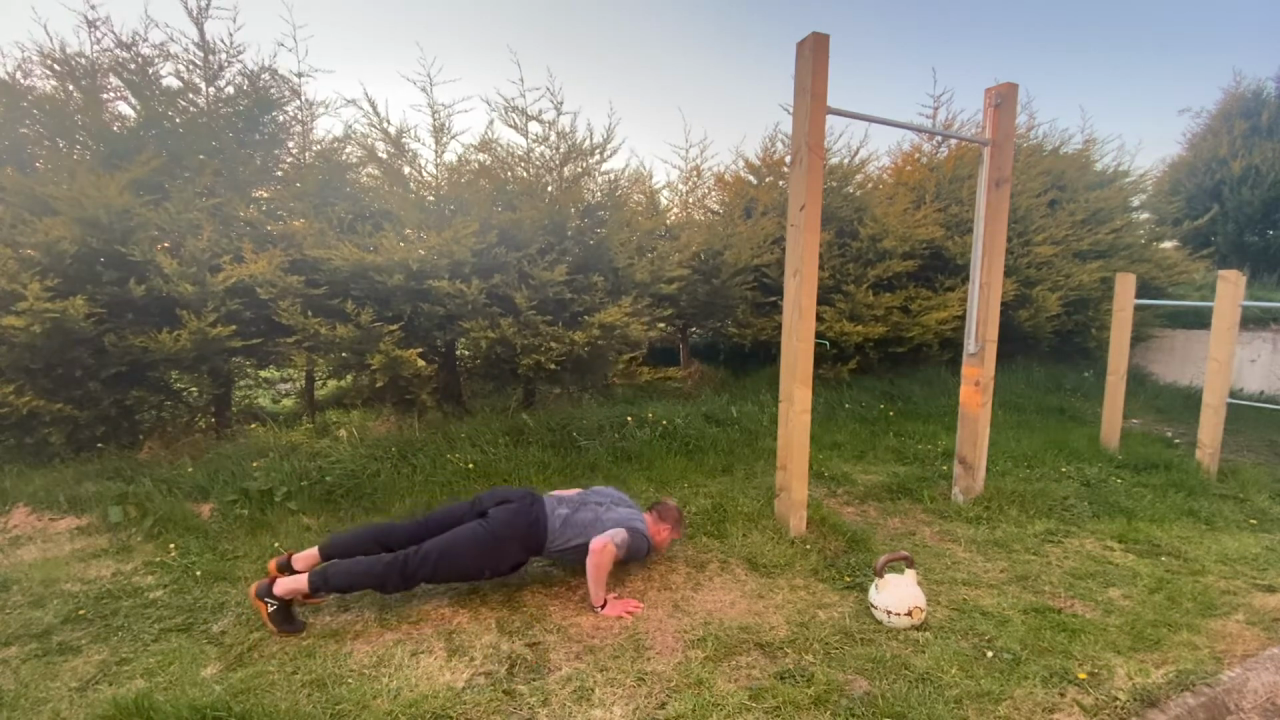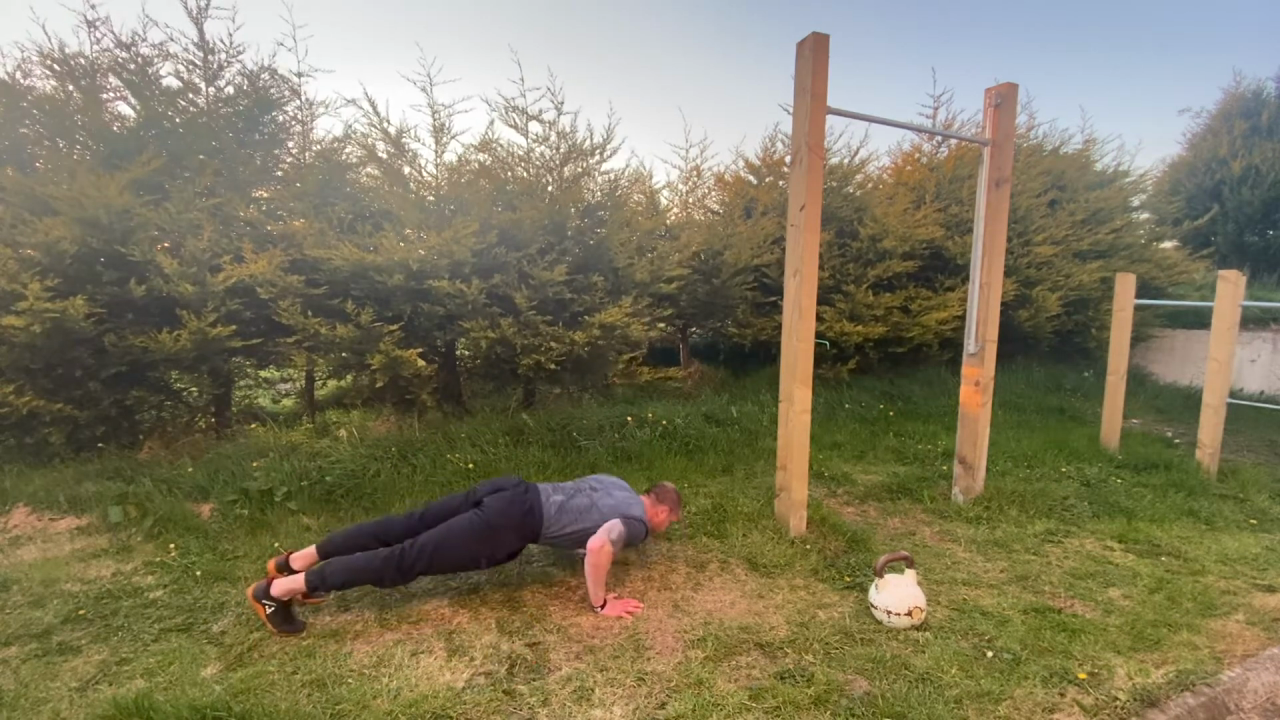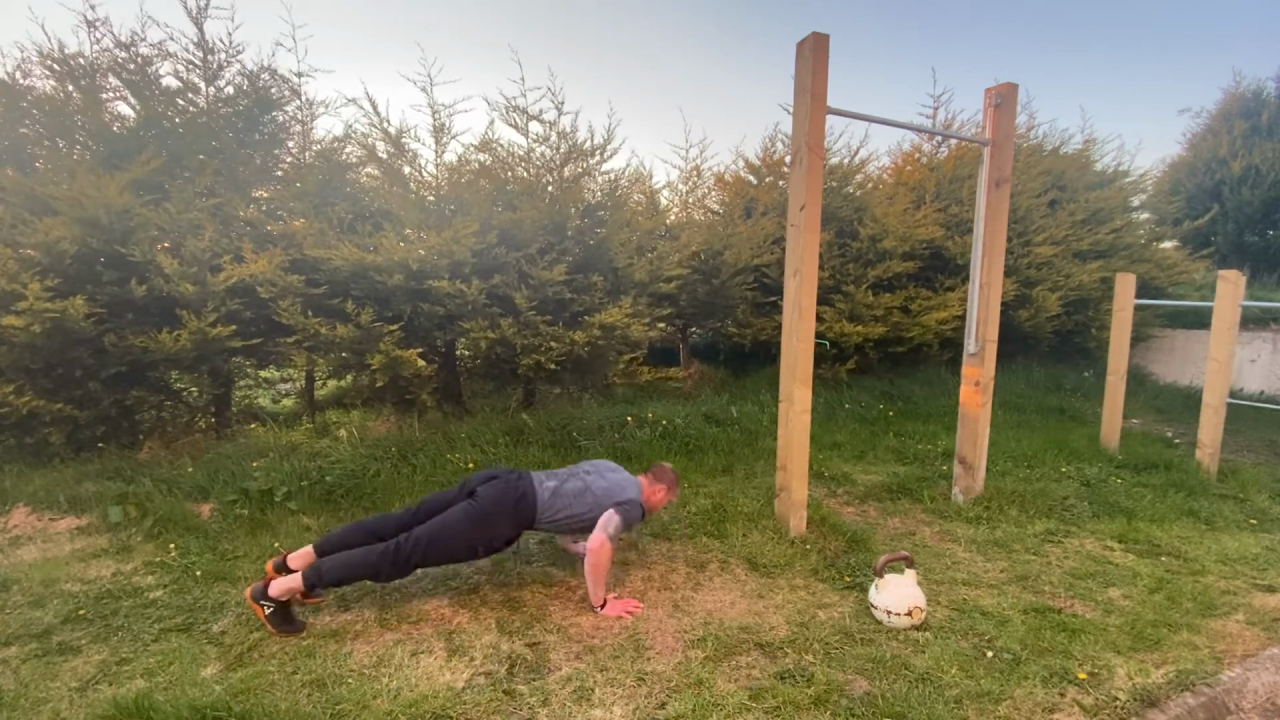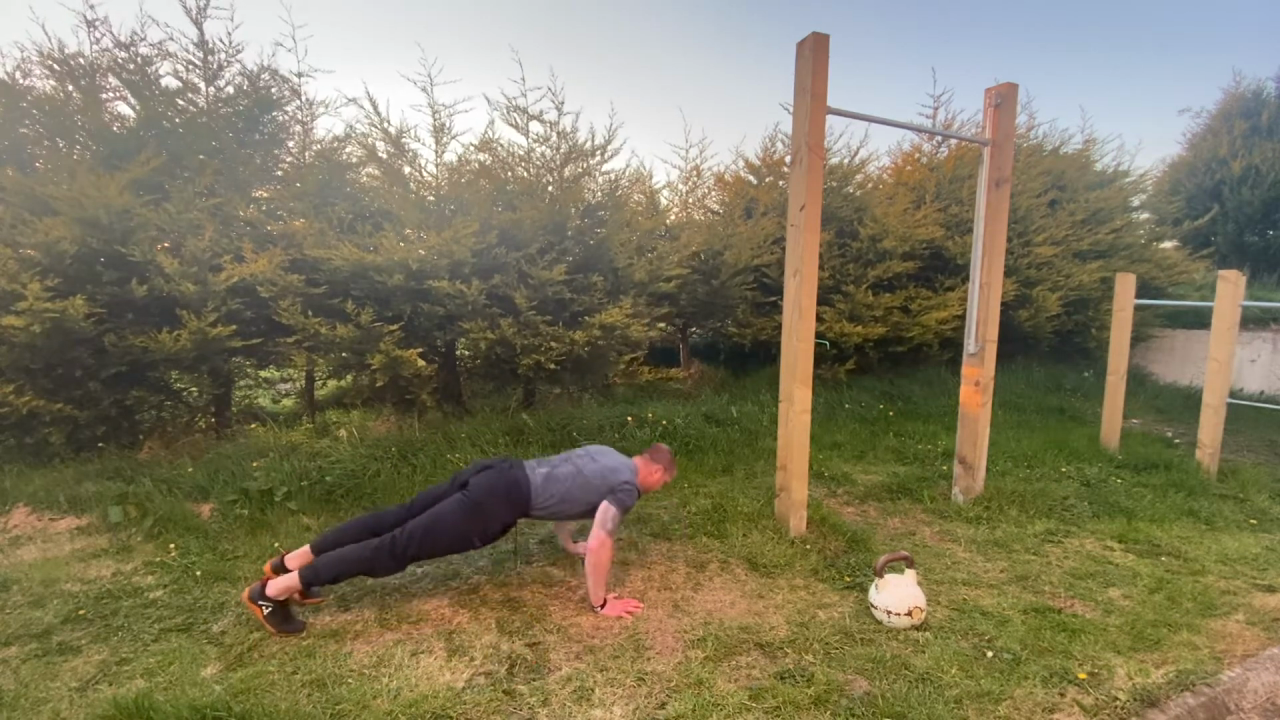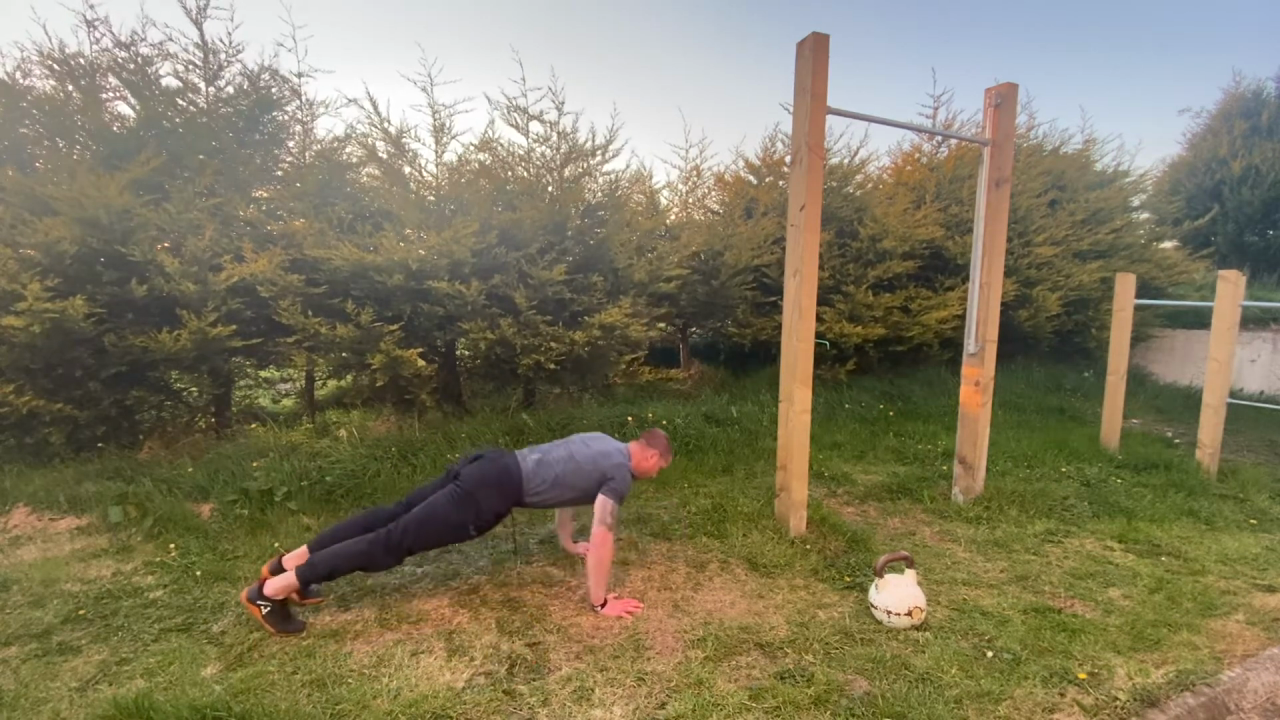
dt=0.1s
person 1, frame 1
left shoulder: (616, 496)
right shoulder: (638, 537)
right elbow: (600, 549)
right wrist: (600, 603)
left hip: (516, 500)
right hip: (514, 533)
left knee: (407, 533)
right knee: (407, 566)
left ankle: (296, 562)
right ankle: (278, 591)
person 1, frame 2
left shoulder: (615, 485)
right shoulder: (636, 523)
right elbow: (598, 547)
left wrist: (571, 530)
right wrist: (600, 603)
left hip: (514, 491)
right hip: (511, 523)
left knee: (404, 527)
right knee: (405, 560)
left ankle: (294, 561)
right ankle: (277, 590)
person 1, frame 3
left shoulder: (610, 467)
right shoulder: (631, 504)
right elbow: (598, 547)
left wrist: (570, 542)
right wrist: (600, 602)
left hip: (504, 481)
right hip: (505, 513)
left knee: (400, 523)
right knee: (402, 554)
left ankle: (291, 561)
right ankle: (275, 591)
person 1, frame 4
left shoulder: (607, 453)
right shoulder: (627, 487)
right elbow: (599, 544)
left wrist: (569, 543)
right wrist: (600, 602)
left hip: (499, 472)
right hip: (499, 502)
left knee: (395, 519)
right knee: (397, 547)
left ankle: (290, 561)
right ankle: (273, 590)
person 1, frame 5
left shoulder: (602, 442)
right shoulder: (619, 473)
right elbow: (602, 538)
left wrist: (566, 543)
right wrist: (600, 602)
left hip: (489, 464)
right hip: (493, 491)
left knee: (392, 515)
right knee: (394, 542)
left ankle: (286, 563)
right ankle: (271, 591)
